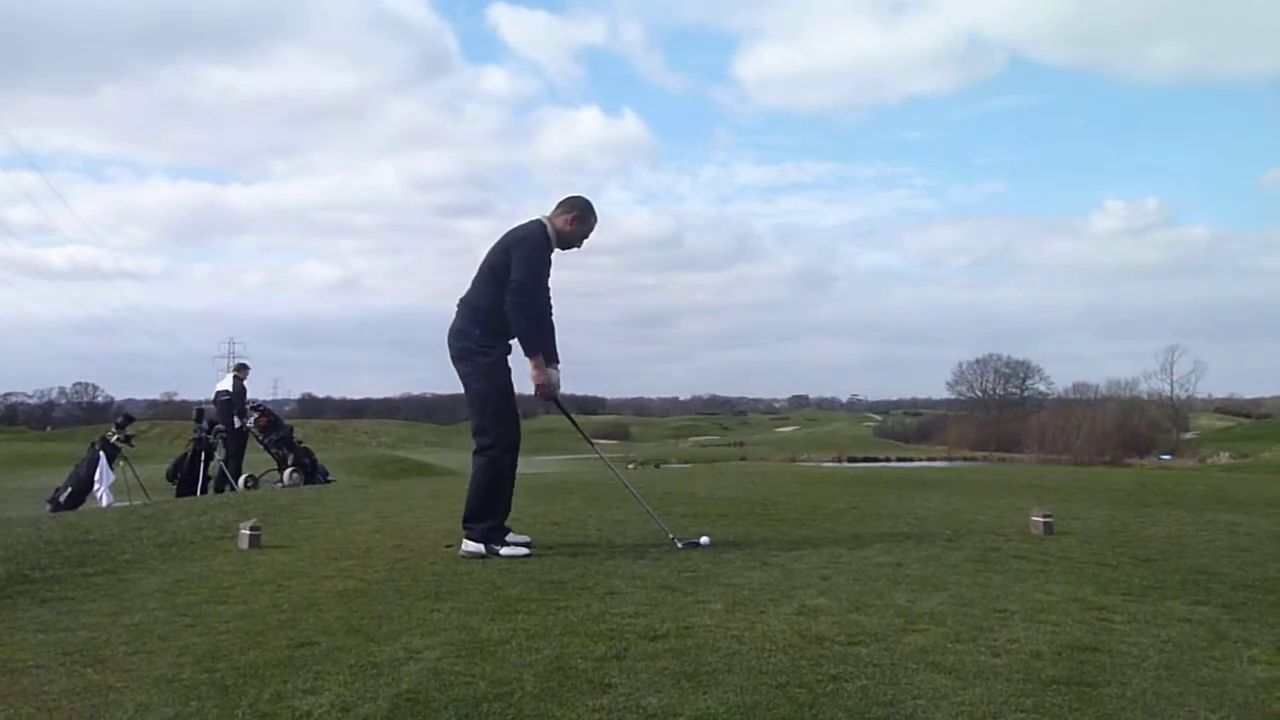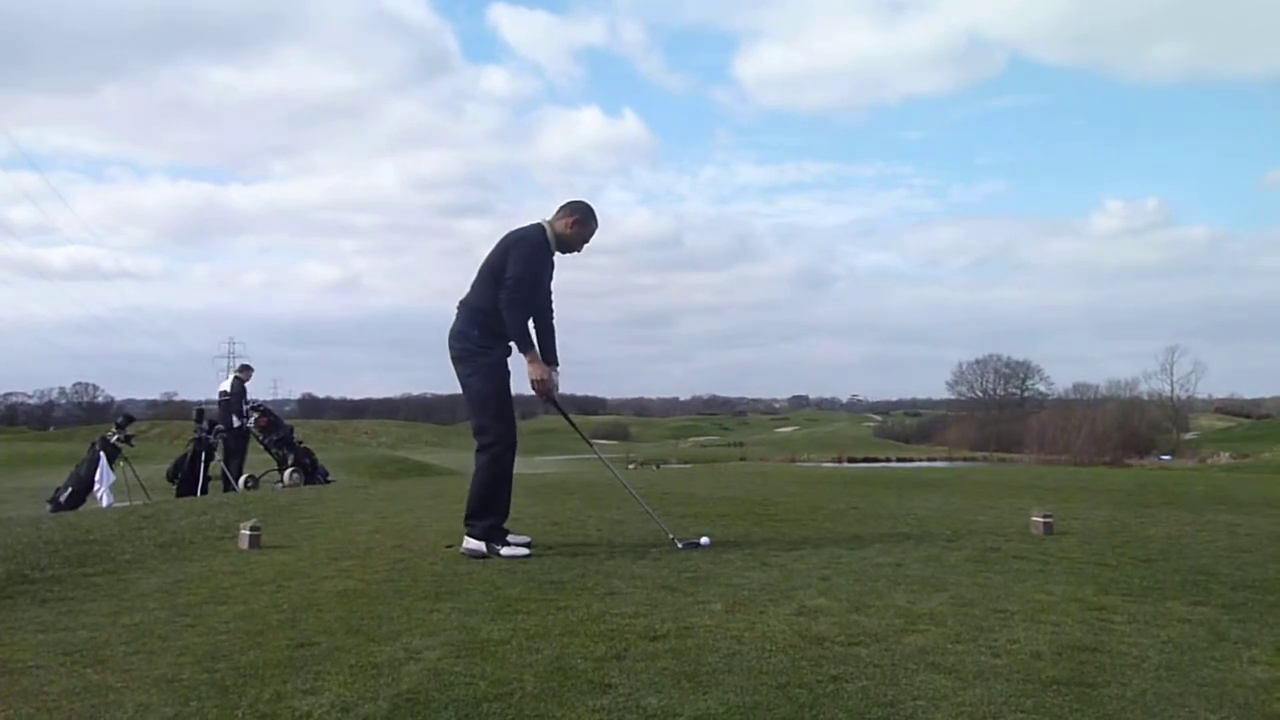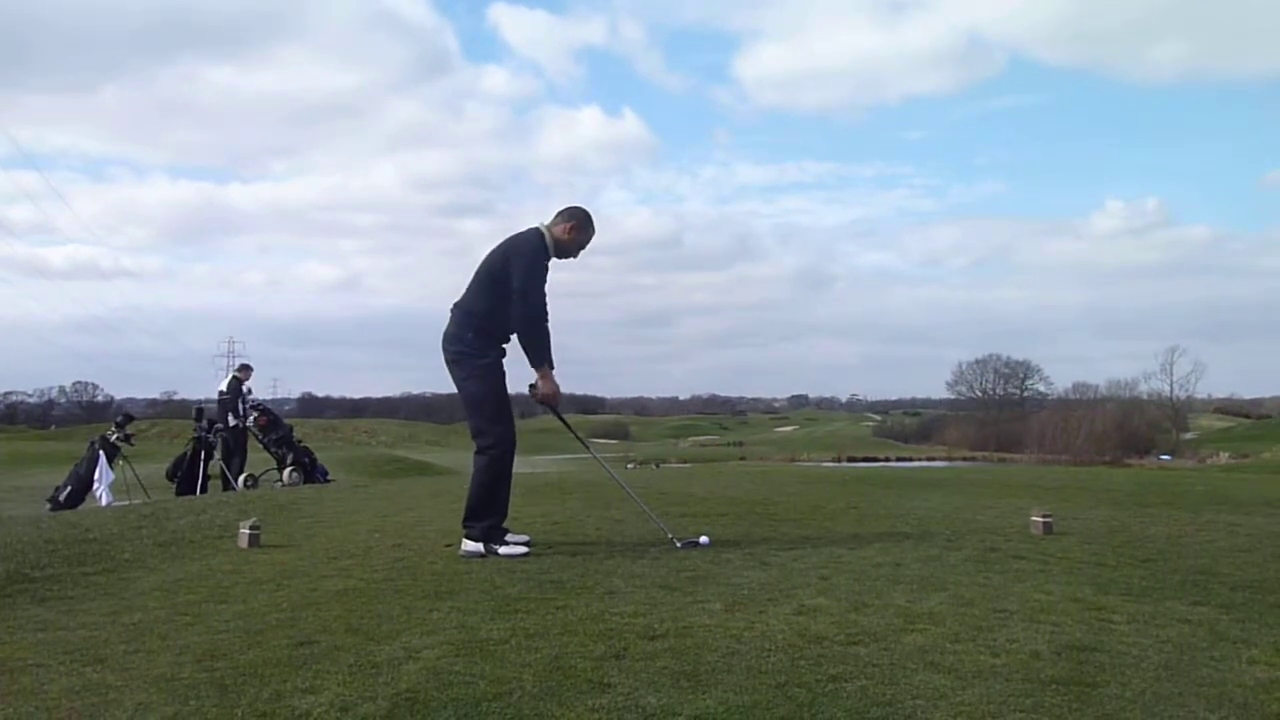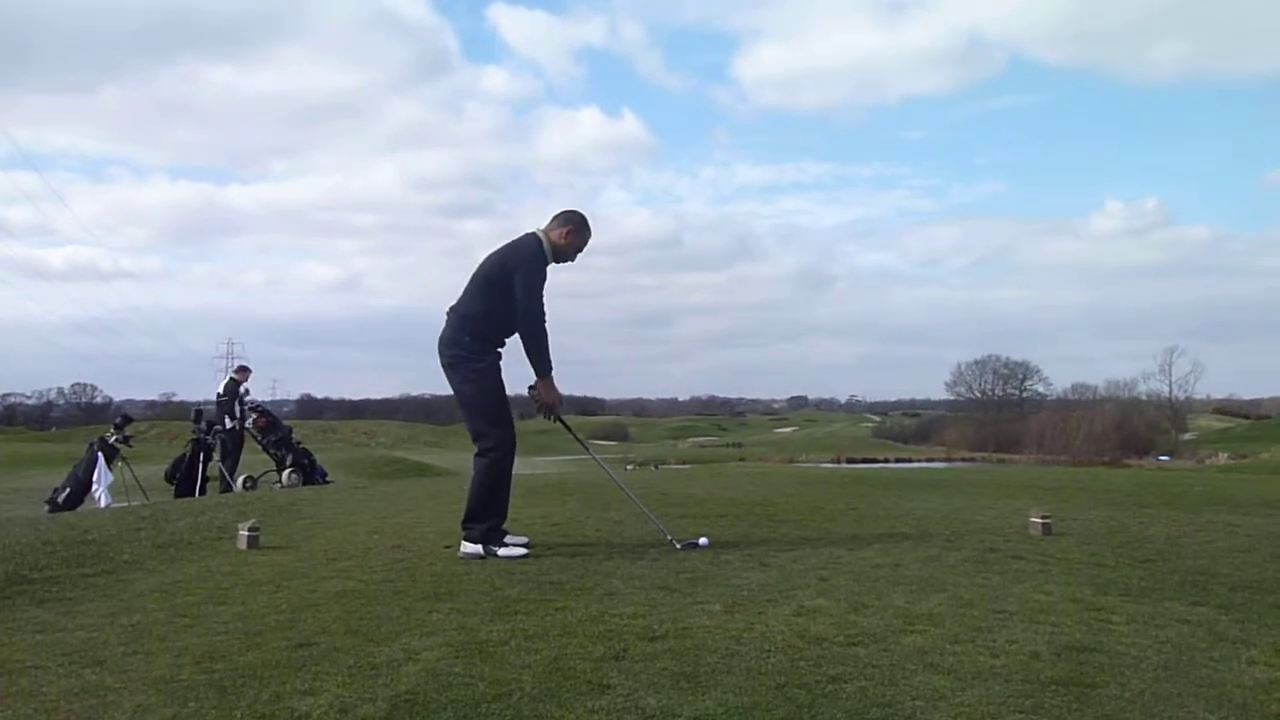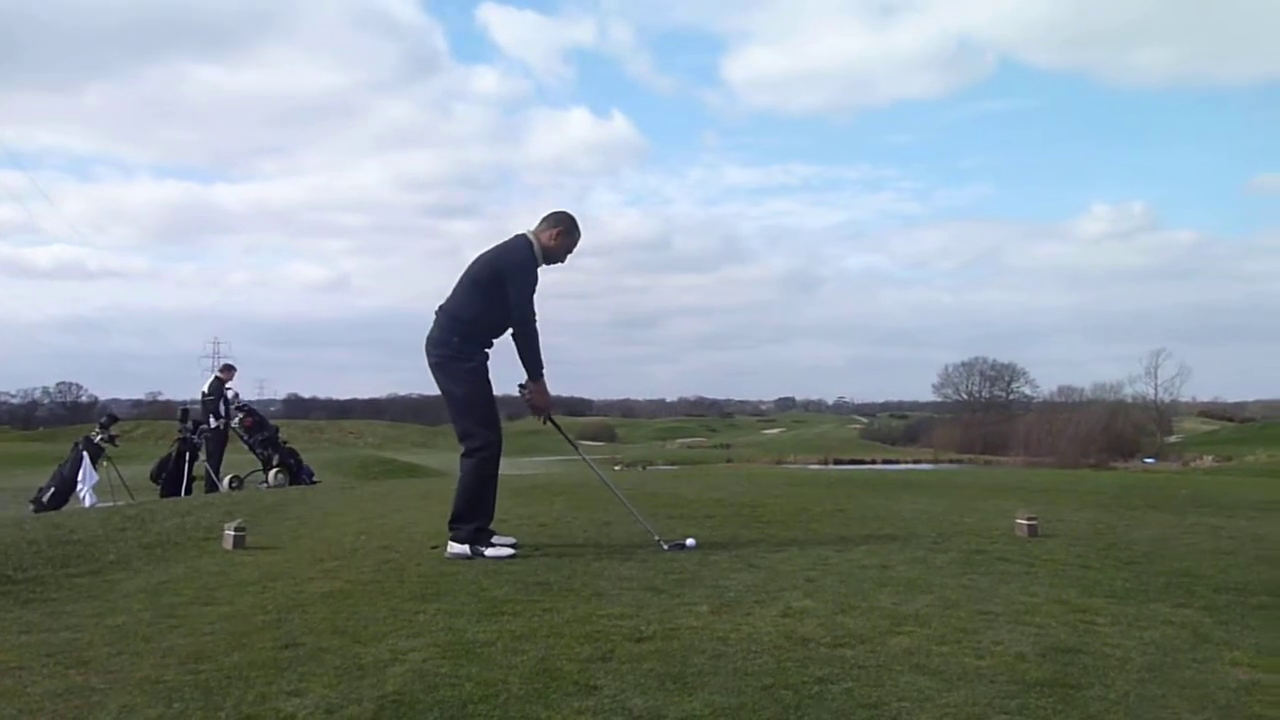
dt=0.3s
person 1, frame 1
left shoulder: (537, 245)
right shoulder: (532, 240)
left elbow: (540, 310)
right elbow: (517, 303)
left wrist: (551, 365)
right wrist: (536, 363)
left hip: (483, 343)
right hip: (477, 343)
left knee: (506, 437)
right knee: (495, 438)
left ankle: (491, 526)
right ankle: (478, 535)
person 1, frame 2
left shoulder: (542, 254)
right shoulder: (529, 242)
left elbow: (543, 314)
right elbow: (511, 301)
left wrist: (550, 367)
right wrist: (532, 359)
left hip: (486, 346)
right hip: (475, 344)
left knee: (503, 438)
right knee: (497, 438)
left ankle: (489, 527)
right ankle: (480, 532)
person 1, frame 3
left shoulder: (533, 253)
right shoulder: (529, 248)
left elbow: (535, 317)
right elbow: (523, 314)
left wrist: (546, 373)
right wrist: (543, 373)
left hip: (478, 347)
right hip: (471, 346)
left knee: (502, 440)
right knee: (495, 440)
left ankle: (489, 527)
right ankle: (478, 534)
person 1, frame 4
left shoulder: (527, 254)
right shoulder: (529, 256)
left elbow: (531, 321)
right elbow: (529, 323)
left wrist: (543, 379)
right wrist: (546, 382)
left hip: (471, 349)
right hip: (467, 350)
left knee: (501, 440)
right knee: (495, 441)
left ankle: (488, 529)
right ankle: (477, 536)
person 1, frame 5
left shoulder: (516, 255)
right shoulder: (520, 258)
left elbow: (520, 323)
right elbow: (524, 325)
left wrist: (534, 381)
right wrist: (538, 383)
left hip: (457, 349)
right hip: (456, 350)
left knee: (487, 441)
right knee: (482, 442)
left ankle: (475, 530)
right ankle: (464, 537)
